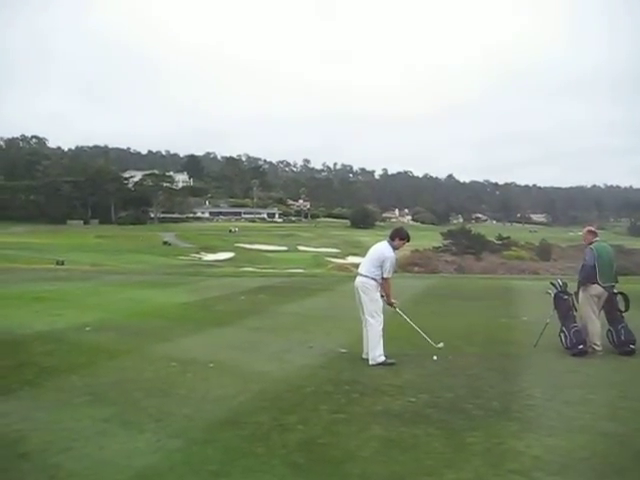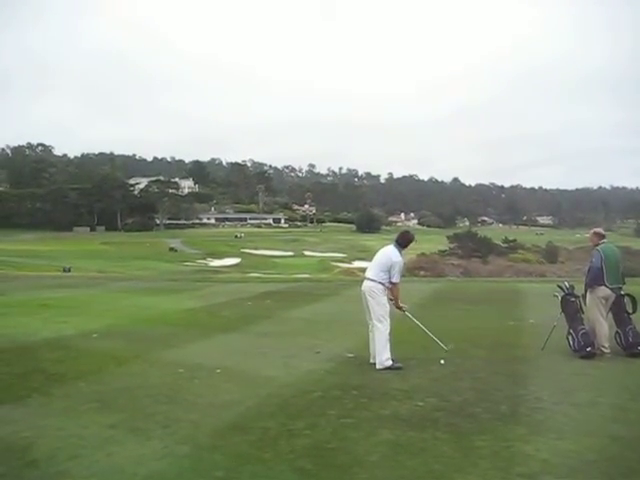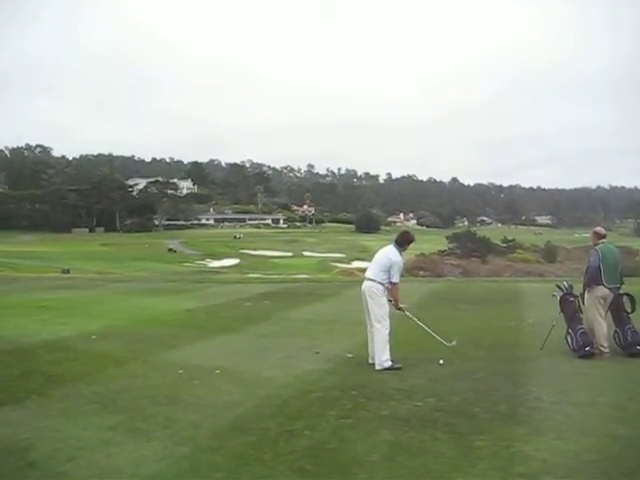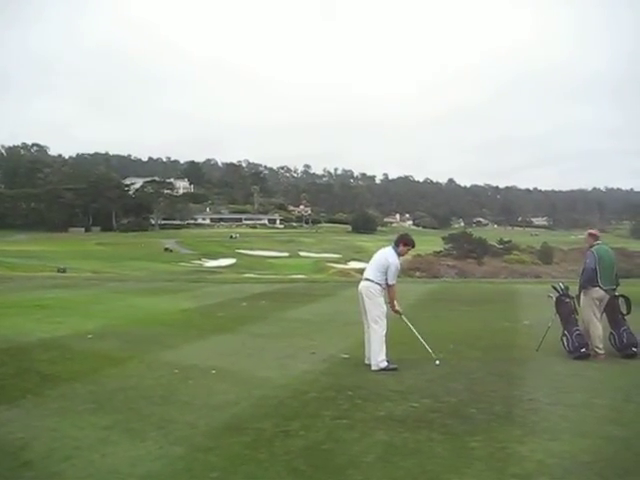
dt=0.7s
person 1, frame 1
left shoulder: (380, 245)
right shoulder: (390, 255)
right elbow: (386, 280)
left wrist: (382, 293)
right wrist: (389, 299)
left hip: (361, 281)
right hip: (368, 284)
left knee: (368, 320)
right knee: (375, 321)
left ankle: (368, 352)
right ankle: (376, 357)
person 1, frame 2
left shoulder: (387, 249)
right shoulder: (397, 259)
right elbow: (394, 284)
left wrist: (390, 295)
right wrist: (397, 303)
left hip: (368, 285)
right hip: (376, 288)
left knee: (374, 323)
right knee: (382, 325)
left ankle: (376, 357)
right ankle: (383, 361)
person 1, frame 3
left shoulder: (387, 249)
right shoulder: (397, 259)
right elbow: (394, 284)
left wrist: (391, 297)
right wrist: (397, 303)
left hip: (367, 285)
right hip: (376, 289)
left knee: (373, 324)
right knee: (381, 326)
left ankle: (375, 357)
right ankle: (382, 362)
person 1, frame 4
left shoulder: (386, 251)
right shoulder: (394, 261)
right elbow: (391, 286)
left wrist: (394, 301)
right wrist: (393, 306)
left hip: (365, 286)
right hip: (373, 289)
left knee: (370, 325)
right knee: (378, 326)
left ankle: (371, 358)
right ankle: (379, 363)
person 2, frame 1
left shoulder: (592, 249)
right shoulder: (609, 248)
left elbow: (587, 267)
right elbow: (613, 268)
left wrist: (581, 282)
right wrist: (612, 283)
left hip: (591, 287)
right hip: (605, 288)
left knee: (590, 317)
right knee: (593, 316)
left ankle: (596, 346)
right ankle: (593, 342)
person 2, frame 2
left shoulder: (598, 250)
right shoulder: (615, 250)
left elbow: (594, 270)
right elbow: (620, 270)
left wrist: (588, 285)
right wrist: (619, 285)
left hip: (599, 289)
right hip: (613, 289)
left knee: (597, 319)
right knee: (601, 318)
left ankle: (604, 348)
right ankle: (602, 344)
person 2, frame 3
left shoulder: (597, 250)
right shoulder: (614, 250)
left elbow: (592, 269)
right elbow: (619, 270)
left wrist: (585, 285)
right wrist: (618, 285)
left hip: (597, 289)
right hip: (611, 289)
left knee: (596, 319)
right knee: (599, 318)
left ankle: (603, 348)
right ankle: (599, 344)
person 2, frame 4
left shoulder: (592, 252)
right shoulder: (610, 251)
left elbow: (588, 271)
right elbow: (614, 272)
left wrist: (581, 287)
right wrist: (614, 287)
left hip: (593, 290)
right hip: (607, 291)
left knee: (592, 321)
right knee: (596, 319)
left ankle: (599, 351)
right ankle: (596, 346)
